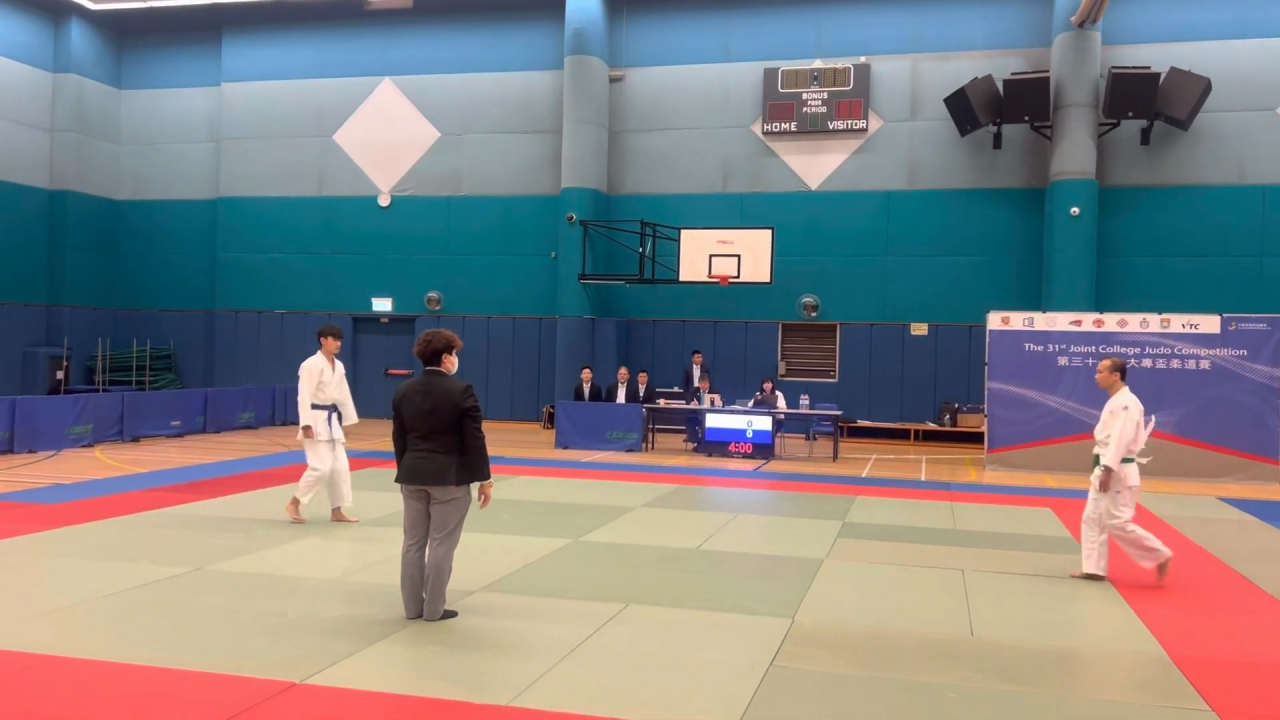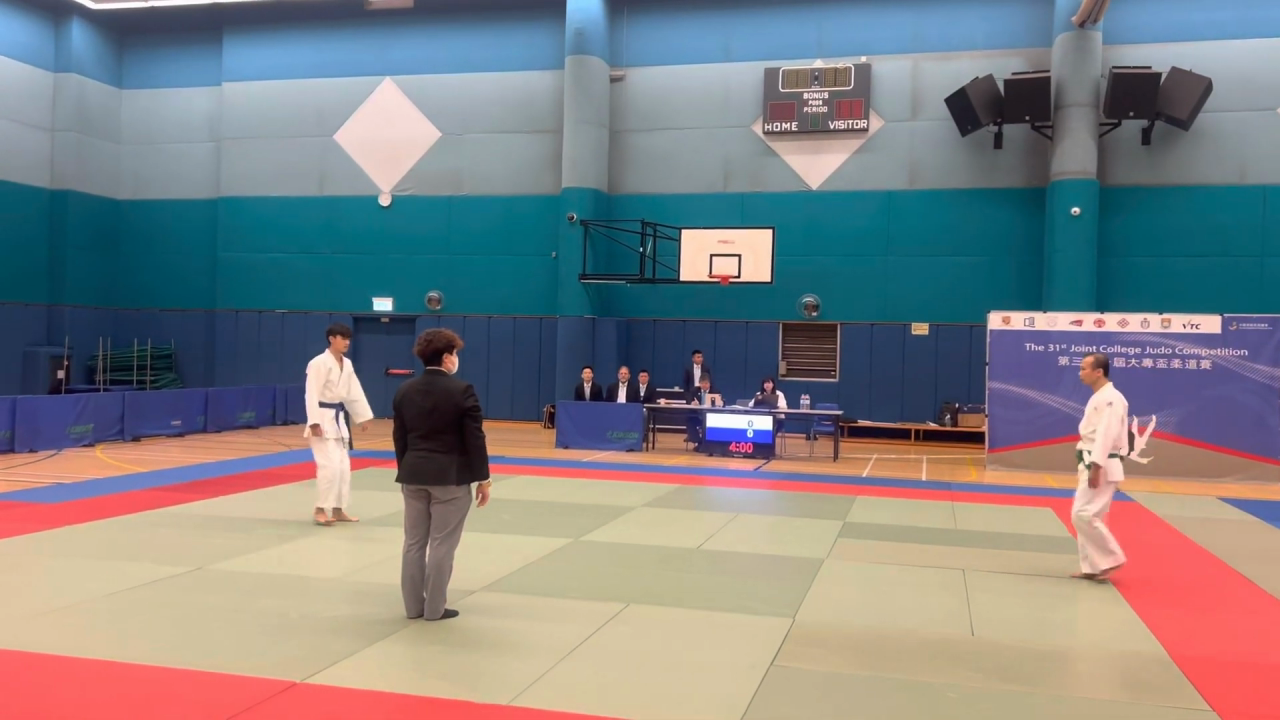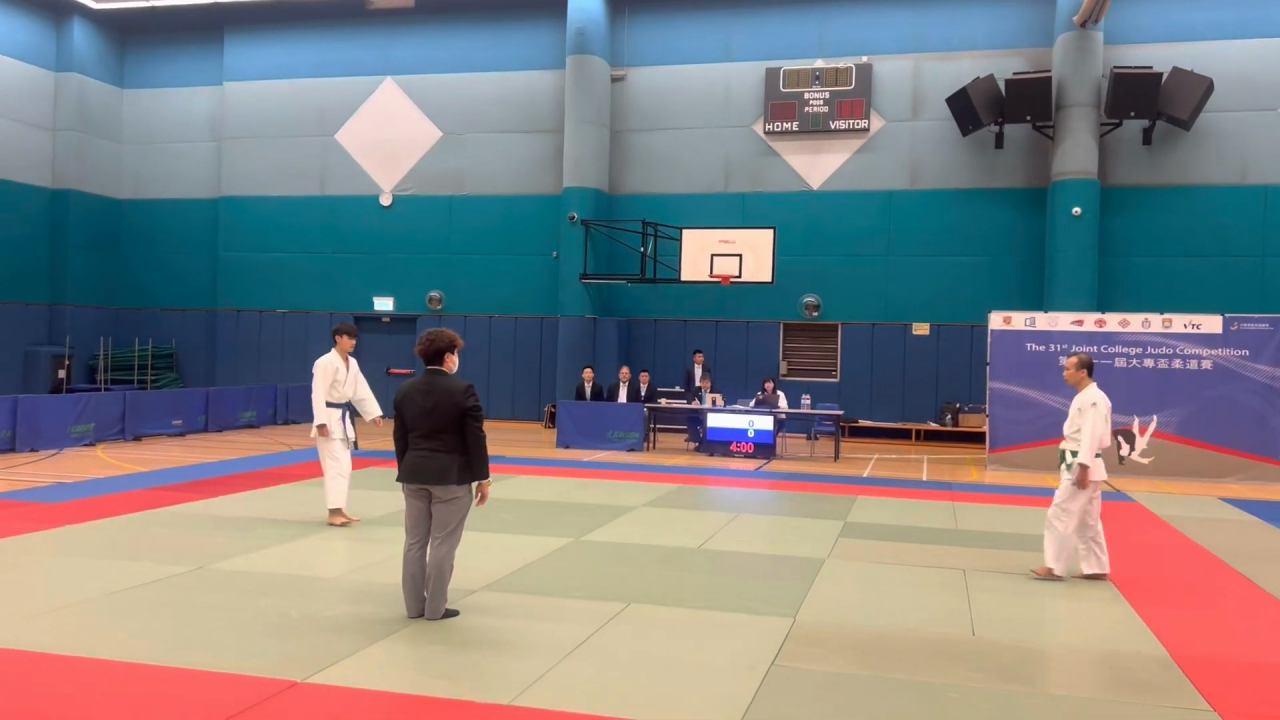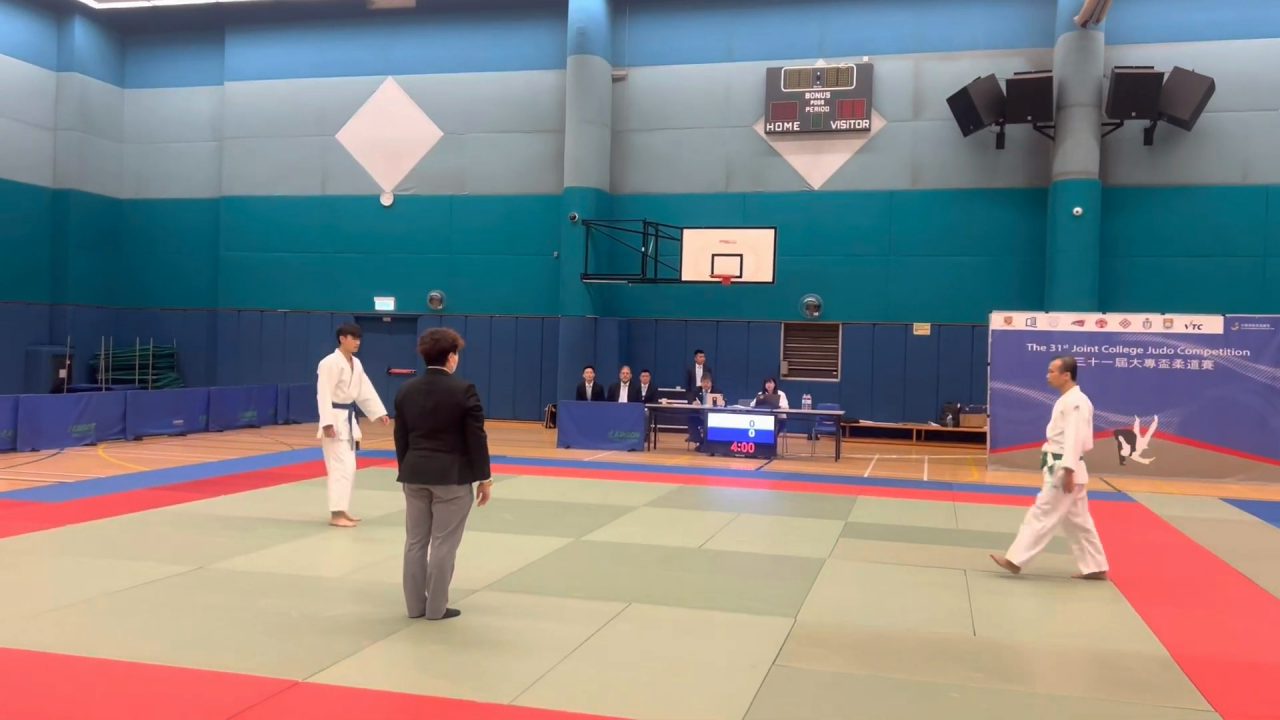
dt=0.1s
person 1, frame 1
left shoulder: (404, 391)
right shoulder: (461, 391)
left elbow: (398, 438)
right elbow: (474, 439)
right wrist: (484, 479)
left hip: (413, 476)
right hip: (450, 478)
left knee: (413, 542)
right knee: (441, 544)
left ankle: (413, 606)
right ankle: (434, 609)
person 1, frame 2
left shoulder: (404, 391)
right shoulder: (462, 390)
left elbow: (399, 438)
right elbow: (474, 439)
right wrist: (483, 479)
left hip: (414, 475)
right hip: (450, 477)
left knee: (414, 542)
right knee: (442, 544)
left ankle: (413, 606)
right ankle: (435, 608)
person 1, frame 3
left shoulder: (405, 390)
right shoulder: (463, 390)
left elbow: (400, 437)
right elbow: (475, 438)
right wrist: (483, 478)
left hip: (415, 475)
right hip: (451, 477)
left knee: (414, 541)
right knee: (443, 543)
left ankle: (414, 605)
right ankle: (436, 607)
person 1, frame 4
left shoulder: (406, 390)
right shoulder: (464, 390)
left elbow: (401, 437)
right elbow: (476, 438)
right wrist: (484, 478)
left hip: (415, 475)
right hip: (452, 477)
left knee: (415, 541)
right knee: (444, 543)
left ankle: (415, 605)
right ankle: (436, 607)
person 2, frame 1
left shoulder: (1126, 402)
right shoulder: (1115, 401)
left elbow: (1120, 440)
left wrist: (1107, 471)
left hip: (1119, 472)
right hip: (1106, 469)
left knee: (1117, 524)
right knee: (1092, 519)
left ankle: (1159, 556)
right ankle: (1094, 568)
person 2, frame 2
left shoulder: (1110, 398)
right shoulder: (1099, 398)
left elbow: (1106, 435)
left wrist: (1097, 468)
left hip: (1099, 467)
right hip: (1091, 465)
left knee: (1084, 515)
right knee: (1083, 515)
left ankle: (1111, 559)
right ankle: (1094, 567)
person 2, frame 3
left shoulder: (1094, 399)
right shoulder: (1083, 398)
left elbow: (1091, 436)
left wrist: (1083, 468)
left hip: (1083, 467)
right hip: (1077, 465)
left knee: (1060, 514)
right knee: (1086, 520)
left ankle: (1056, 567)
right ankle: (1097, 568)
person 2, frame 4
left shoulder: (1076, 402)
right shoulder: (1067, 400)
left elbow: (1074, 439)
left wrist: (1068, 471)
left hip: (1065, 468)
right hip: (1064, 467)
left knee: (1041, 516)
right knee: (1078, 520)
left ankle: (1014, 560)
right ankle: (1096, 567)
person 3, frame 1
left shoulder: (339, 366)
right shoulder: (311, 364)
left elbow: (344, 396)
right elbow: (304, 396)
left wrist: (348, 420)
right wrist: (306, 424)
left hip: (332, 420)
right hip: (316, 420)
left knee: (341, 467)
right knee: (321, 467)
left ankle: (337, 510)
right ankle: (294, 503)
person 3, frame 2
left shoulder: (347, 364)
right shoulder: (319, 363)
left elbow: (354, 393)
right elbow: (311, 394)
left wrist: (363, 416)
right wrist: (314, 422)
left hip: (338, 419)
right hip: (322, 418)
left knee: (342, 466)
right knee: (330, 465)
left ankle: (338, 510)
right ankle: (320, 510)
person 3, frame 3
left shoulder: (352, 364)
right shoulder: (325, 362)
left elbow: (361, 391)
right elbow: (318, 394)
left wrist: (374, 414)
right wrist: (321, 422)
left hip: (344, 418)
right hip: (329, 418)
left knee: (344, 466)
right knee: (337, 465)
left ankle: (339, 509)
right ankle: (334, 512)
person 3, frame 4
left shoulder: (356, 364)
right shoulder: (329, 363)
left elbow: (365, 391)
right elbow: (323, 395)
left wrist: (379, 412)
right wrist: (327, 423)
left hip: (349, 419)
right hip: (335, 419)
left knee: (348, 468)
right knee: (341, 467)
left ankle: (341, 510)
right ankle: (336, 514)
